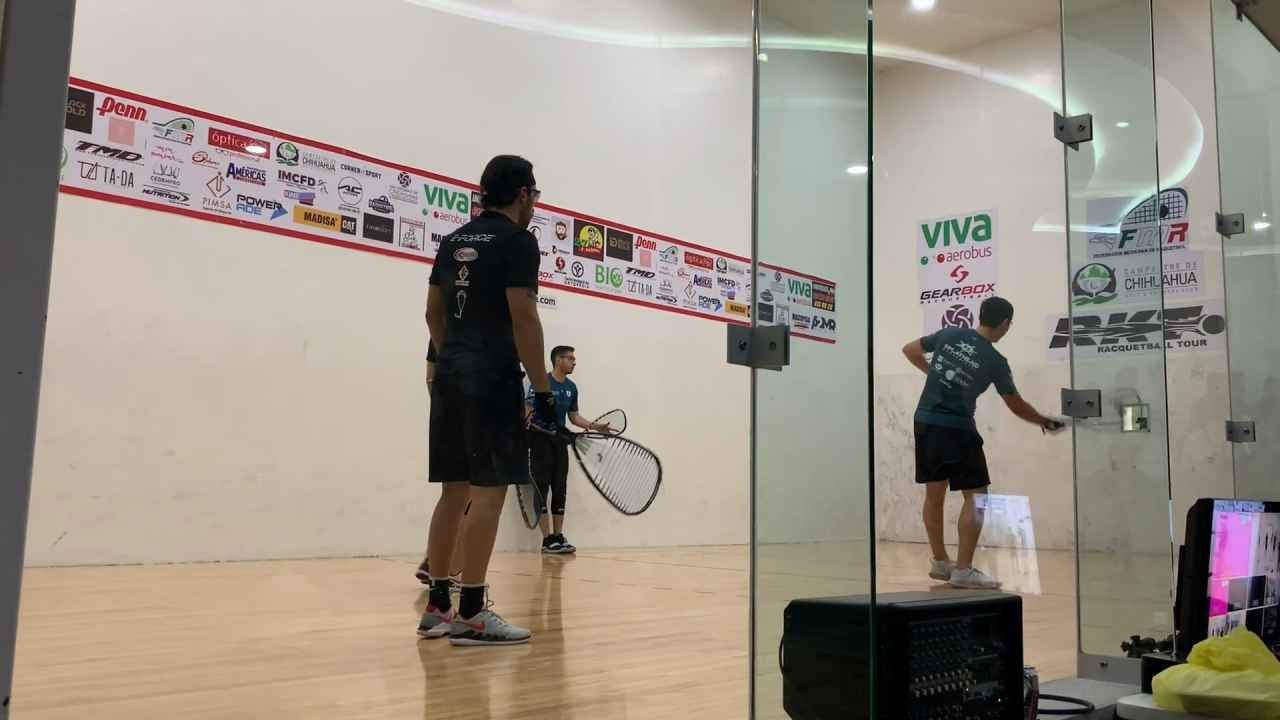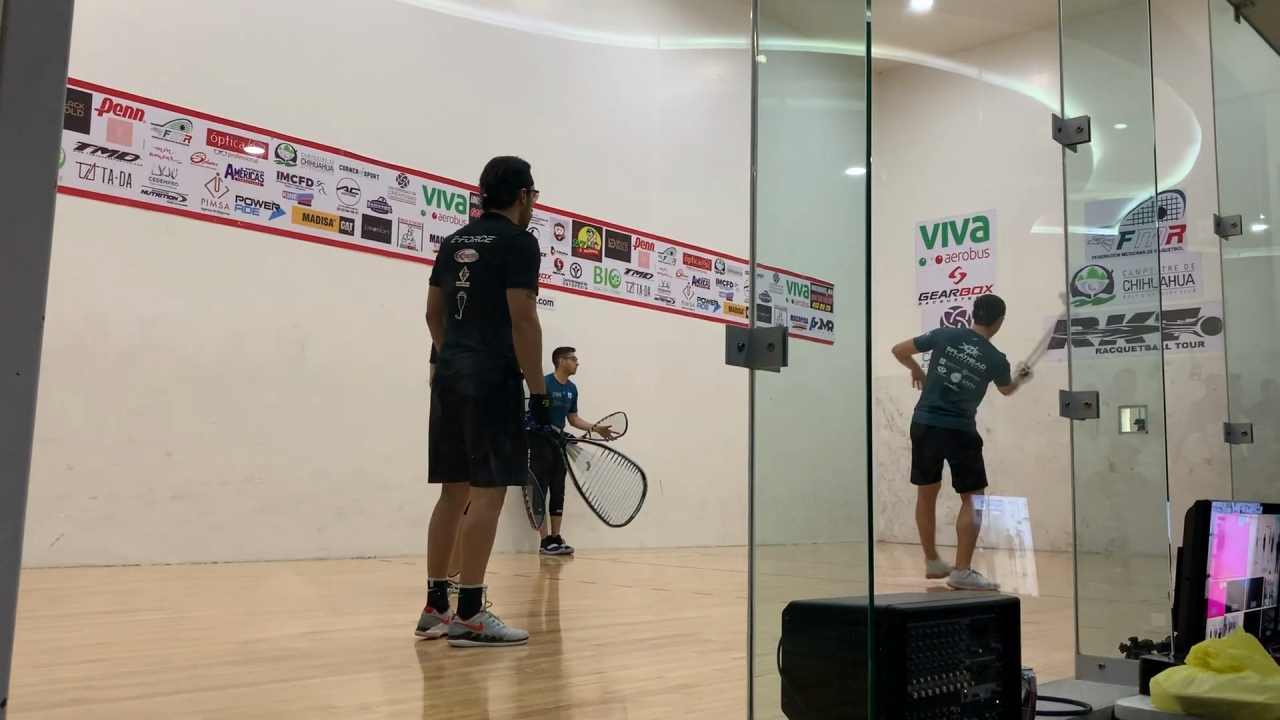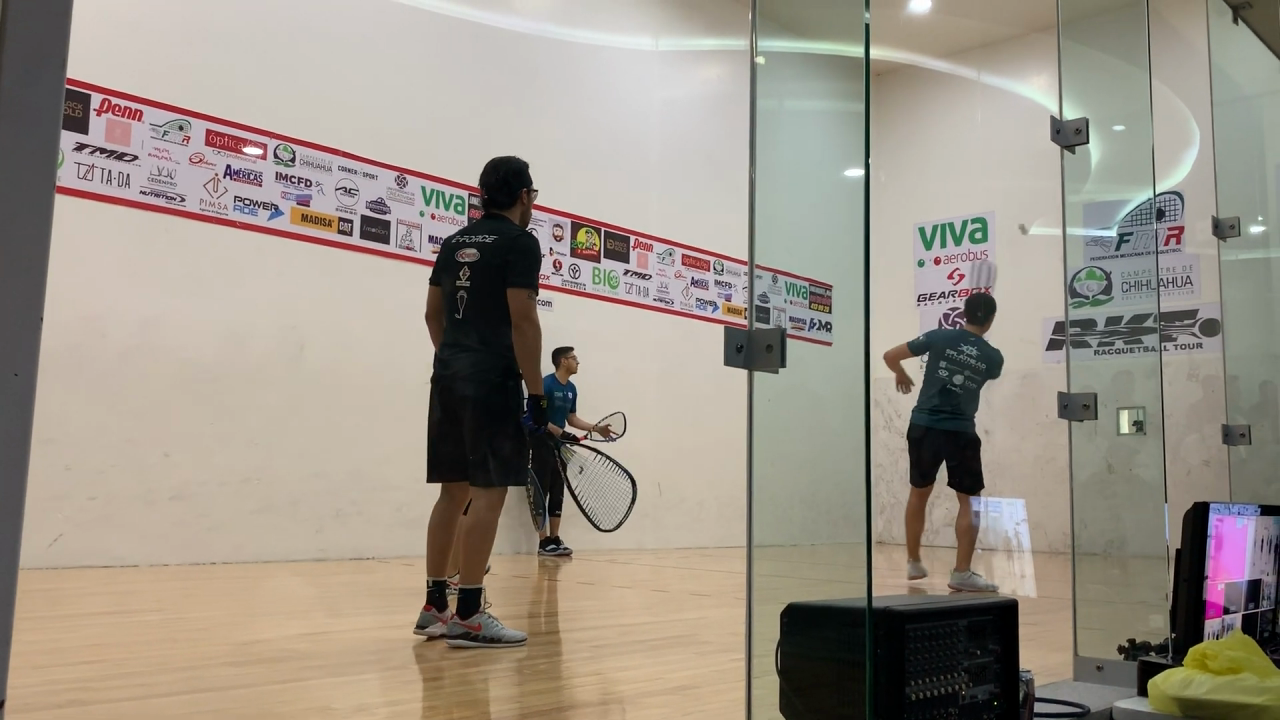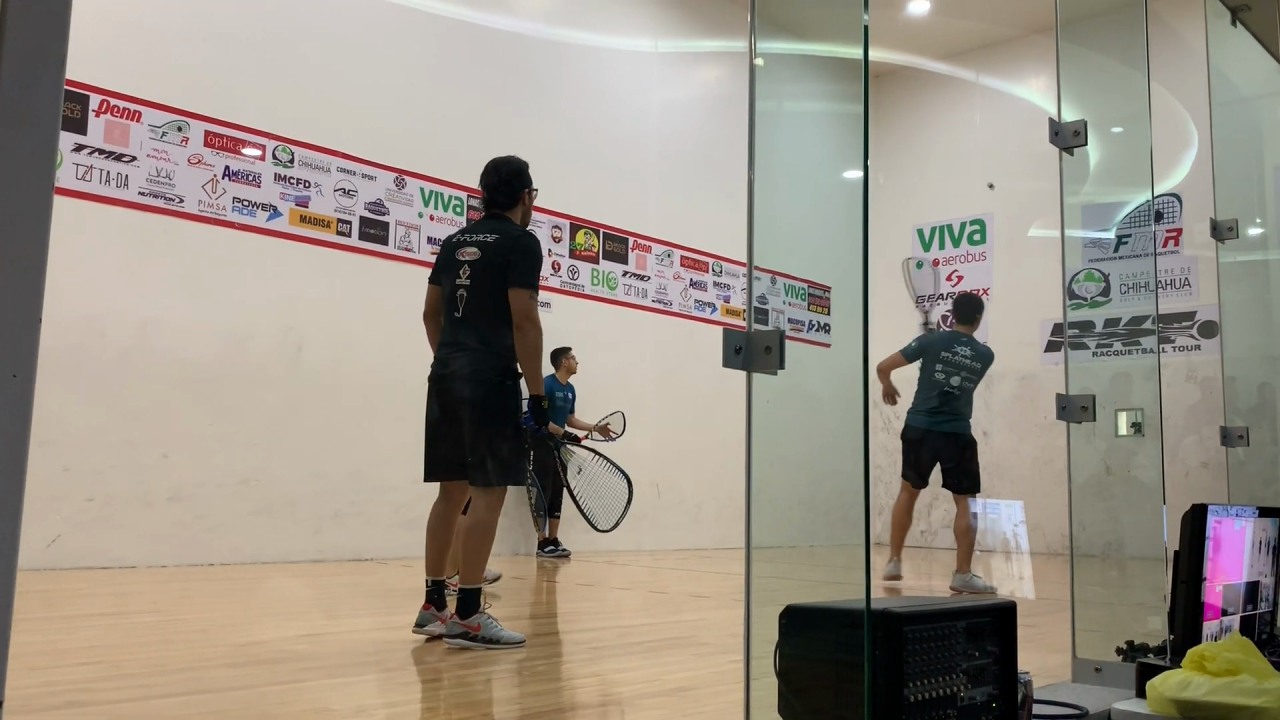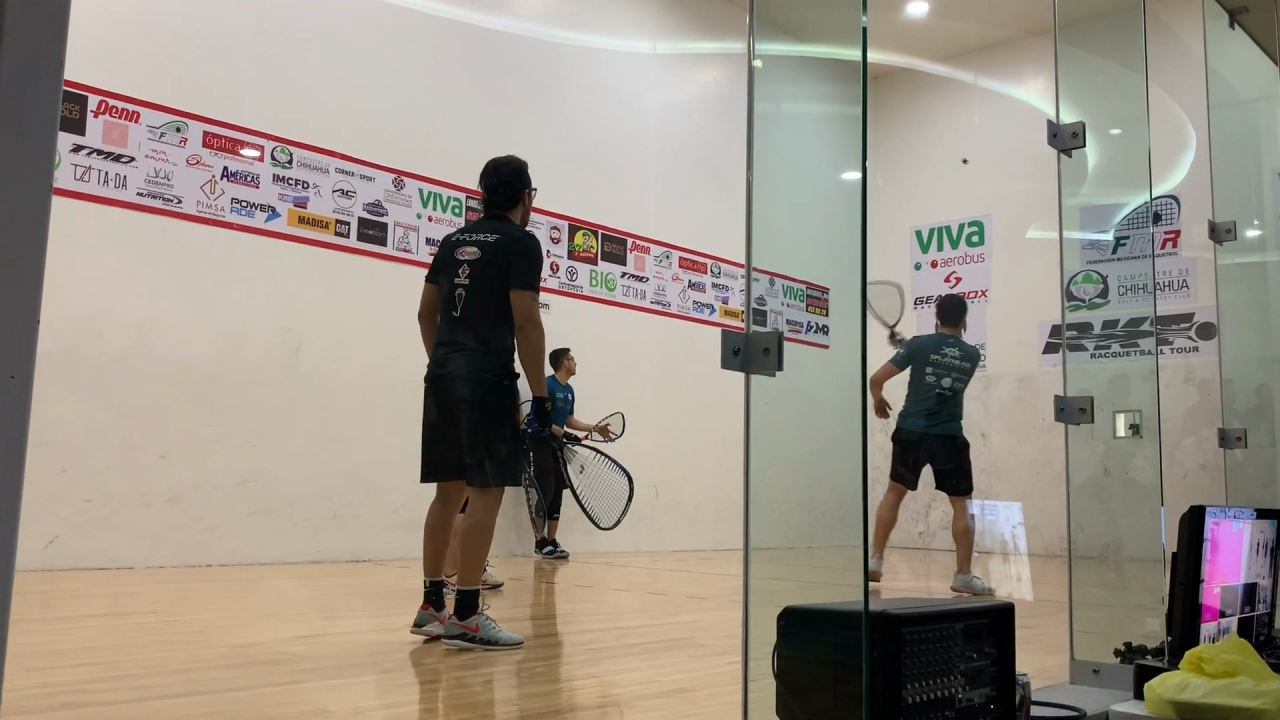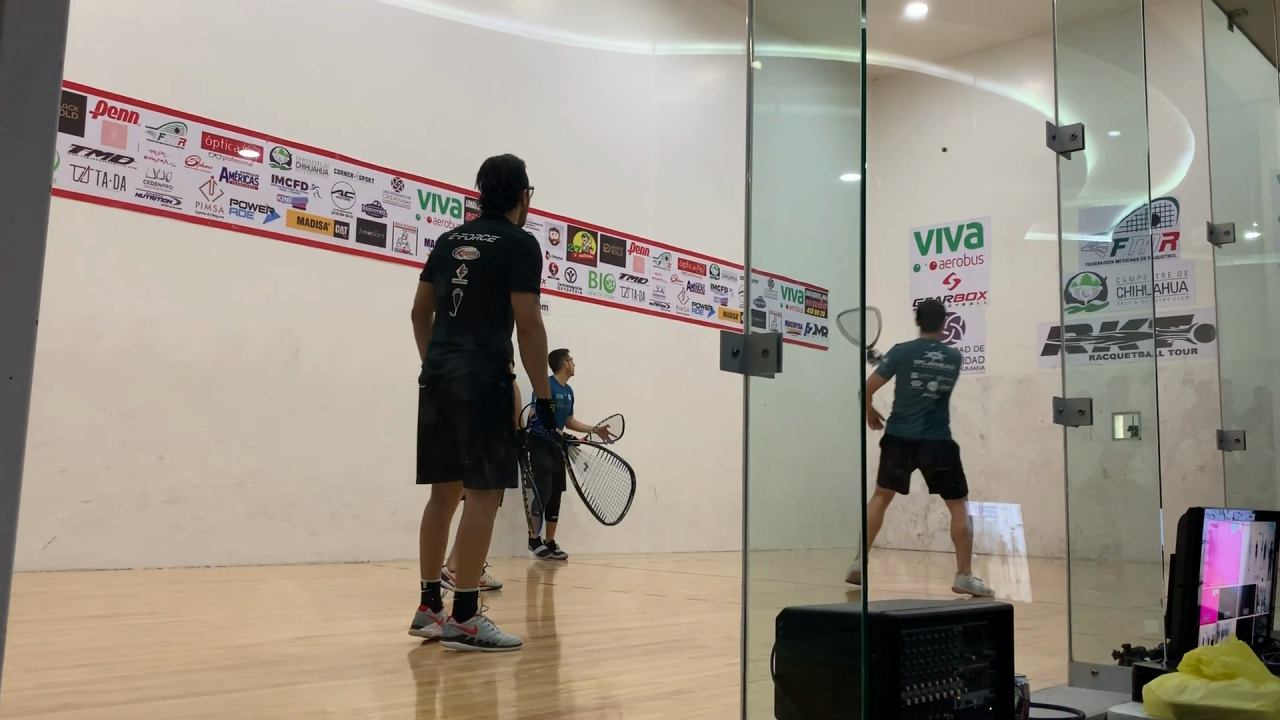
dt=0.1s
person 1, frame 1
left shoulder: (453, 242)
right shoulder: (517, 241)
left elbow: (433, 312)
right elbow: (523, 318)
right wrist: (543, 390)
left hip: (449, 380)
right hip: (491, 382)
left knee: (455, 492)
right knee: (489, 492)
left ankle: (437, 605)
right ankle: (470, 613)
person 1, frame 2
left shoulder: (453, 243)
right shoulder: (518, 242)
left elbow: (434, 313)
right elbow: (523, 320)
right wrist: (538, 392)
left hip: (450, 381)
right hip: (491, 382)
left knee: (454, 492)
right knee: (488, 493)
left ankle: (436, 607)
right ankle: (469, 615)
person 1, frame 3
left shoulder: (454, 243)
right shoulder: (520, 243)
left elbow: (433, 315)
right elbow: (523, 319)
right wrist: (537, 392)
left hip: (448, 380)
right hip: (490, 383)
left knee: (454, 493)
right knee: (489, 494)
left ankle: (434, 606)
right ankle: (468, 616)
person 1, frame 4
left shoulder: (454, 242)
right shoulder: (521, 243)
left elbow: (431, 313)
right elbow: (524, 320)
right wrist: (537, 392)
left hip: (446, 380)
right hip: (489, 383)
left knee: (453, 491)
right knee: (488, 494)
left ankle: (434, 605)
right ankle: (467, 616)
person 1, frame 5
left shoulder: (453, 241)
right shoulder: (520, 243)
left elbow: (426, 312)
right elbow: (526, 321)
right wrist: (540, 394)
left hip: (442, 379)
right hip: (484, 382)
left knee: (449, 491)
right knee: (485, 493)
left ankle: (431, 605)
right ankle: (465, 616)
person 1, frame 6
left shoulder: (448, 240)
right shoulder: (520, 244)
left elbow: (420, 311)
right elbow: (528, 324)
right wrist: (543, 396)
left hip: (437, 381)
right hip: (482, 383)
left knee: (444, 491)
right knee: (483, 494)
left ankle: (429, 607)
right ankle: (464, 618)
person 2, frame 1
left shoulder: (948, 334)
right shoulder: (996, 361)
left elbow: (910, 350)
right elbow: (1016, 406)
right wrist: (1044, 421)
left hip: (925, 423)
right hip: (957, 429)
left knee: (935, 493)
right knee: (975, 496)
left ankle: (940, 561)
right ankle: (963, 570)
person 2, frame 2
left shoulder: (943, 335)
right shoulder: (997, 361)
left elbow: (899, 350)
right elbow: (1006, 389)
left wrist: (917, 370)
right wrist: (1020, 378)
left hip: (924, 424)
right hip: (958, 432)
left knee: (927, 493)
right knee: (973, 497)
left ankle: (932, 562)
right ankle: (962, 571)
person 2, frame 3
left shoulder: (938, 338)
right shoulder: (994, 358)
left elbow: (890, 356)
left wrist: (901, 376)
left hip: (923, 427)
right hip: (960, 433)
left knee: (919, 494)
right knee: (970, 501)
left ankle: (914, 563)
right ankle: (962, 572)
person 2, frame 4
left shoulder: (931, 341)
right shoulder: (985, 355)
left elbow: (884, 367)
left wrist: (887, 387)
left hip: (918, 428)
right hip: (957, 434)
left knee: (908, 492)
right knee: (966, 502)
left ankle: (894, 562)
right ankle: (963, 574)
person 2, frame 5
left shoulder: (919, 345)
right shoulder: (972, 355)
left elbow: (877, 379)
left wrist: (878, 401)
left hip: (909, 432)
right hip: (947, 436)
left knee: (894, 492)
right knee: (961, 504)
left ankle: (875, 560)
right ankle: (964, 575)
person 2, frame 6
left shoulder: (901, 352)
right shoulder: (955, 358)
left elbow: (867, 390)
left wrist: (870, 413)
left hip: (900, 437)
right hip: (938, 441)
left knee: (881, 497)
right knee: (958, 506)
left ankle: (860, 563)
right ankle: (965, 576)
person 3, frame 1
left shoulder: (439, 333)
right shoulder: (484, 335)
left elbow: (431, 379)
right elbow: (488, 381)
right wrist: (505, 422)
left hip: (443, 422)
right hip: (473, 425)
left knee: (452, 496)
right knee: (469, 500)
left ankle: (432, 560)
right ankle: (452, 574)
person 3, frame 2
left shoulder: (442, 334)
right shoulder: (486, 337)
left elbow: (434, 380)
right elbow: (482, 382)
right wrist: (510, 423)
left hip: (446, 422)
right hip: (474, 426)
left knee: (456, 497)
right knee: (468, 502)
left ankle: (446, 567)
right ankle: (451, 574)
person 3, frame 3
left shoulder: (447, 336)
right shoulder: (489, 338)
left elbow: (439, 380)
right elbow: (499, 384)
right wrist: (509, 425)
left hip: (448, 424)
right hip: (476, 428)
left knee: (461, 500)
right knee: (468, 503)
left ankle: (454, 568)
right ankle: (448, 575)
person 3, frame 4
left shoulder: (450, 337)
right shoulder: (491, 339)
left elbow: (442, 381)
right elbow: (500, 385)
right wrist: (511, 424)
left hip: (452, 425)
right hip: (478, 428)
left knee: (465, 502)
right knee: (469, 504)
left ankle: (473, 569)
right ankle: (449, 575)
person 3, frame 5
left shoulder: (453, 341)
right shoulder: (495, 341)
left elbow: (445, 385)
right elbow: (504, 386)
right wrist: (516, 428)
left hip: (454, 429)
right hip: (483, 432)
left knee: (474, 502)
right knee: (475, 504)
left ankle: (474, 570)
right ankle: (450, 572)
person 3, frame 6
left shoulder: (456, 343)
right shoulder: (497, 342)
left elbow: (448, 386)
right elbow: (507, 387)
right wrist: (518, 428)
left hip: (457, 430)
right hip: (483, 432)
left knee: (475, 502)
right knee: (481, 503)
left ankle: (473, 571)
right ankle: (451, 569)
person 4, frame 1
left shoulder: (571, 388)
left elbow: (574, 417)
left wrist: (595, 426)
right wrist: (557, 430)
left hip: (559, 442)
right hip: (540, 441)
left knee: (560, 491)
right knee: (541, 491)
left ankle: (558, 537)
right ankle: (548, 539)
person 4, frame 2
left shoulder: (572, 389)
right shoulder: (544, 385)
left elbow: (573, 419)
left wrist: (596, 428)
right wrist: (559, 432)
left hip: (558, 444)
right hip: (539, 442)
left knee: (558, 493)
right knee: (540, 492)
left ankle: (556, 538)
right ankle: (545, 540)
person 4, frame 3
left shoulder: (571, 389)
right shoulder: (545, 385)
left wrist: (596, 428)
right wrist: (562, 433)
left hip: (558, 445)
right hip: (540, 443)
left knee: (557, 493)
right knee: (541, 492)
left ankle: (555, 539)
right ankle: (544, 541)
person 4, frame 4
left shoulder: (570, 389)
right shoulder: (546, 385)
left wrist: (596, 428)
right wrist: (564, 433)
right hip: (541, 444)
left knee: (557, 494)
right knee: (543, 493)
left ankle: (554, 540)
right ankle: (543, 542)
person 4, frame 5
left shoulder: (569, 390)
right shoulder: (547, 386)
left wrist: (595, 428)
right wrist: (563, 434)
left knee: (557, 495)
right knee: (545, 493)
left ankle: (551, 542)
right ankle: (542, 543)
person 4, frame 6
left shoulder: (568, 391)
right shoulder: (546, 387)
right elbow: (537, 419)
left wrist: (594, 430)
right wrist: (561, 435)
left hip: (558, 449)
right hip: (541, 447)
left knee: (555, 497)
right knee: (543, 493)
left ankle: (550, 543)
right ankle: (534, 539)
